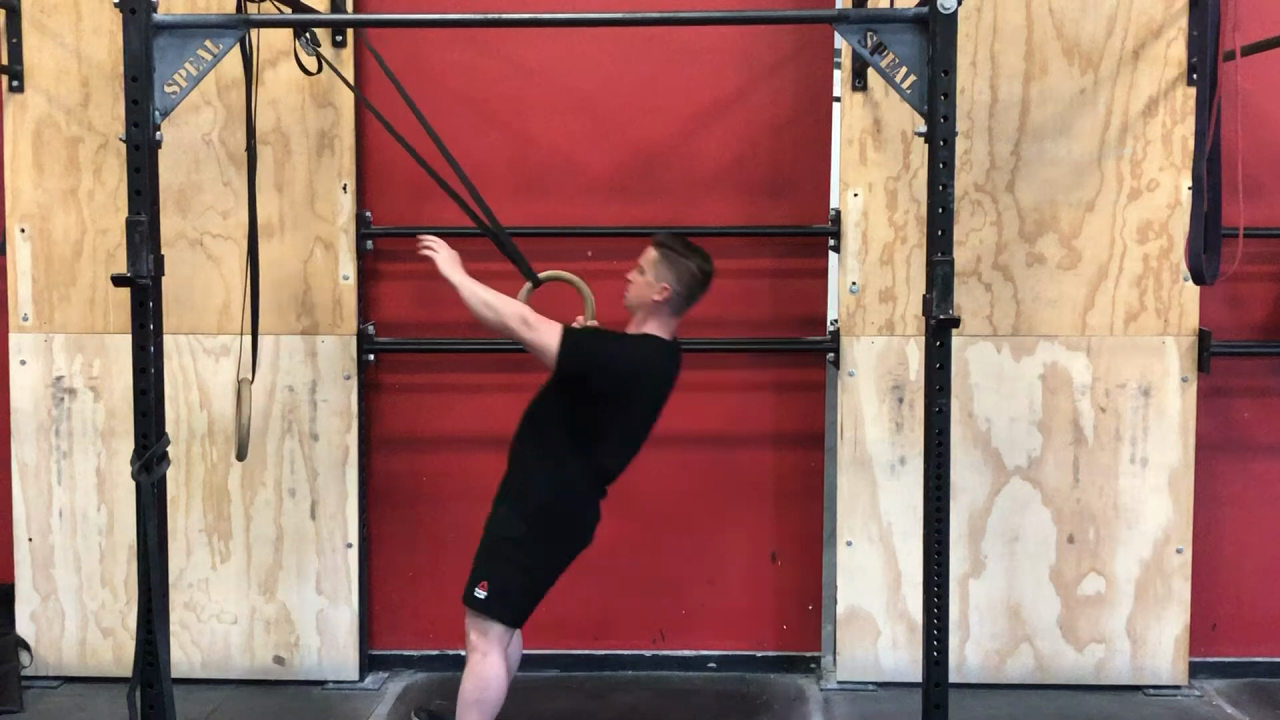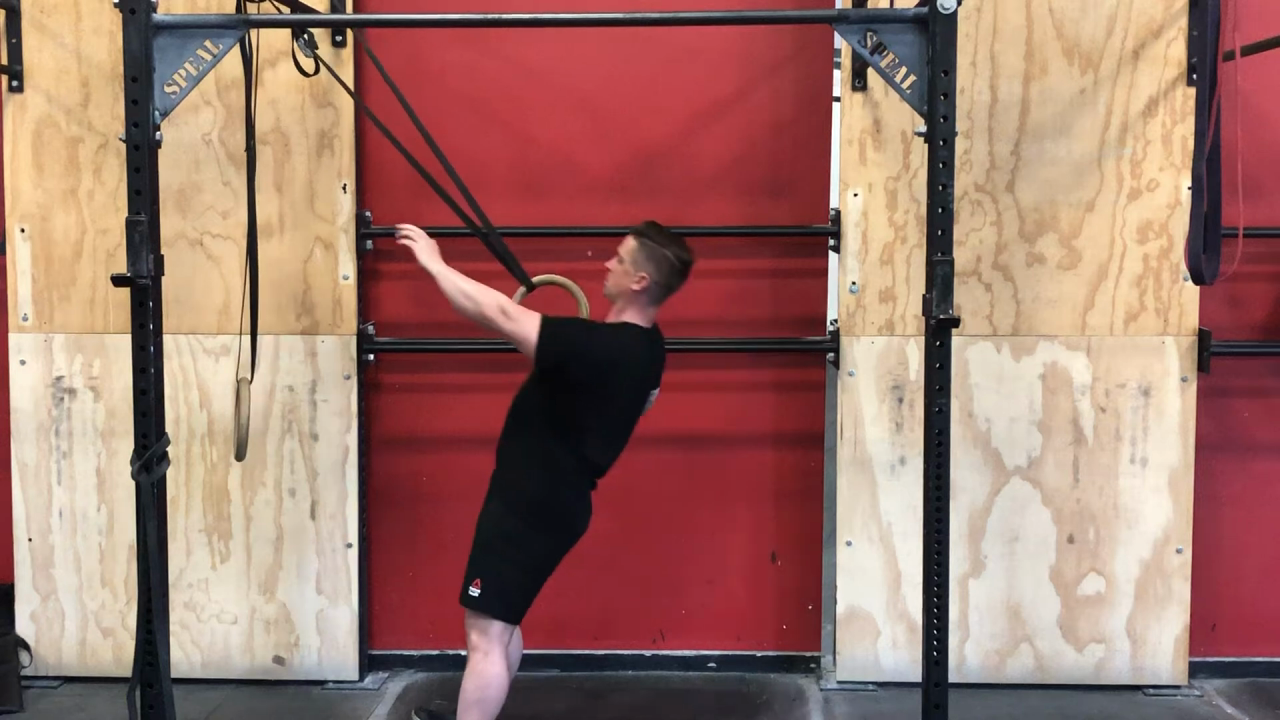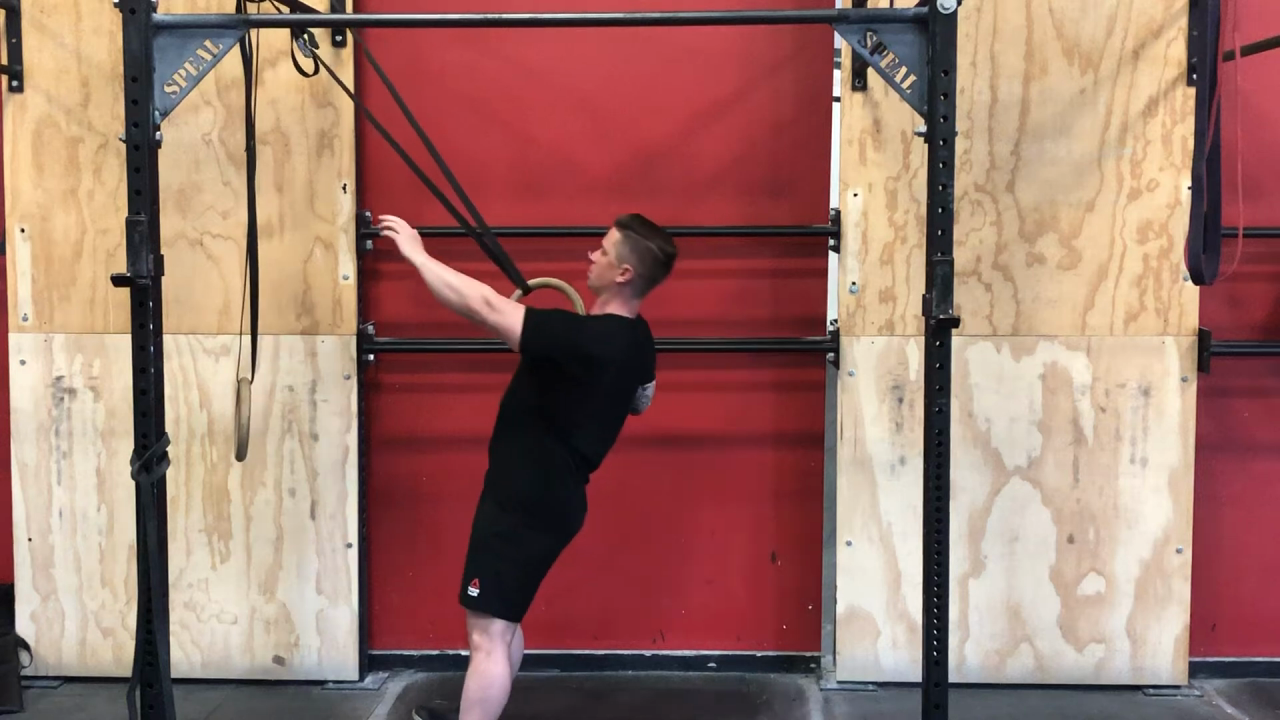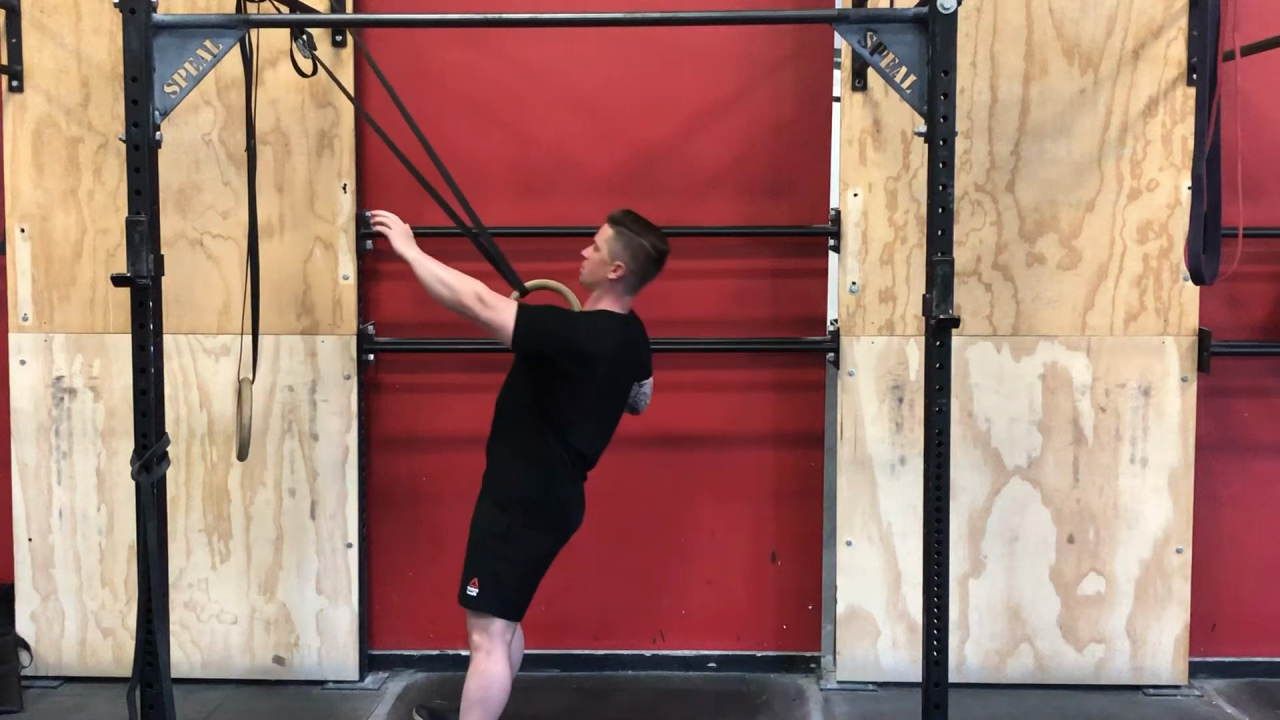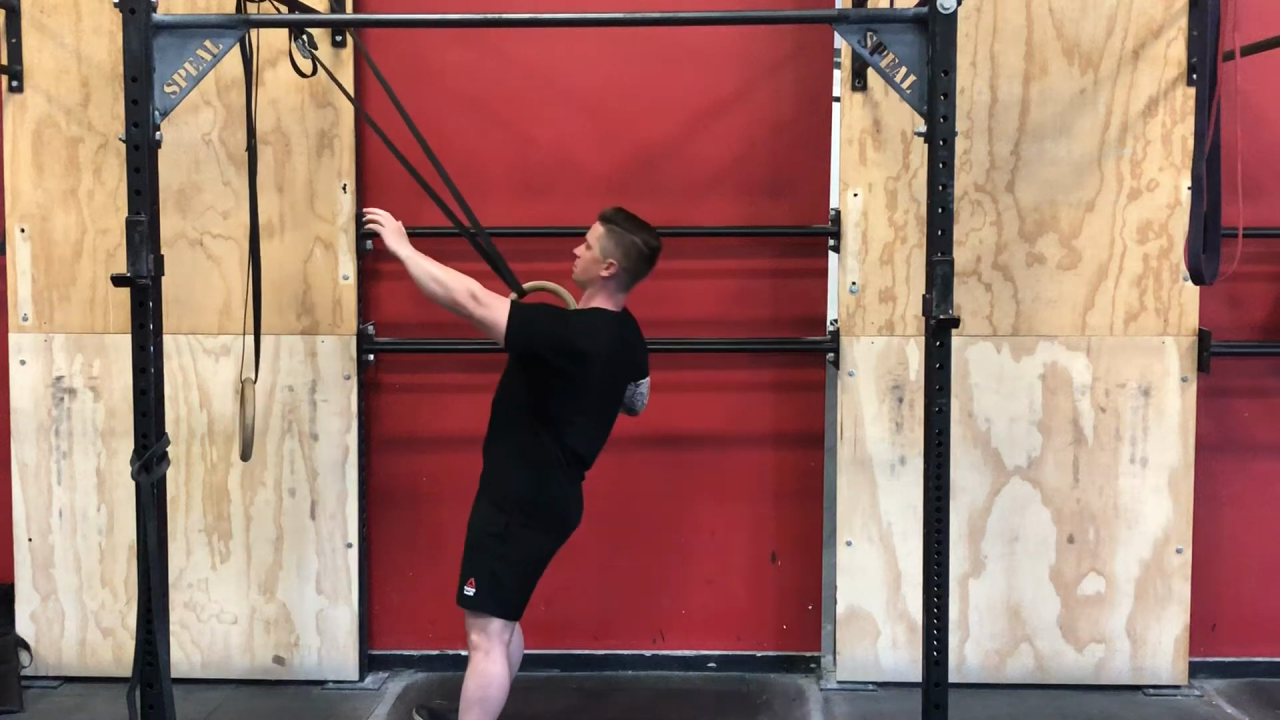
dt=0.1s
person 1, frame 1
left shoulder: (626, 359)
right shoulder: (655, 353)
left elbow: (523, 325)
left wrist: (455, 274)
right wrist: (590, 339)
left hip: (541, 509)
right hip: (557, 503)
left knee: (487, 632)
right knee: (502, 624)
person 1, frame 2
left shoulder: (604, 347)
right shoulder: (639, 344)
left elbow: (502, 315)
right elbow: (642, 400)
left wrist: (434, 263)
left hip: (531, 504)
right hip: (547, 498)
left knee: (486, 633)
right knee: (500, 624)
person 1, frame 3
left shoulder: (586, 340)
right shoulder: (634, 338)
left elbow: (485, 306)
right elbow: (640, 401)
left wrist: (417, 254)
left hip: (527, 501)
right hip: (546, 495)
left knee: (489, 633)
right knee: (503, 622)
person 1, frame 4
left shoulder: (578, 336)
right shoulder: (627, 336)
left elbow: (477, 302)
right elbow: (639, 400)
left wrist: (409, 249)
left hip: (524, 501)
right hip: (543, 494)
left knee: (488, 632)
right knee: (502, 622)
person 1, frame 5
left shoulder: (572, 333)
right shoulder: (624, 334)
left elbow: (471, 299)
right elbow: (637, 401)
left wrist: (402, 247)
left hip: (523, 500)
right hip: (541, 494)
left knee: (486, 633)
right knee: (501, 620)
